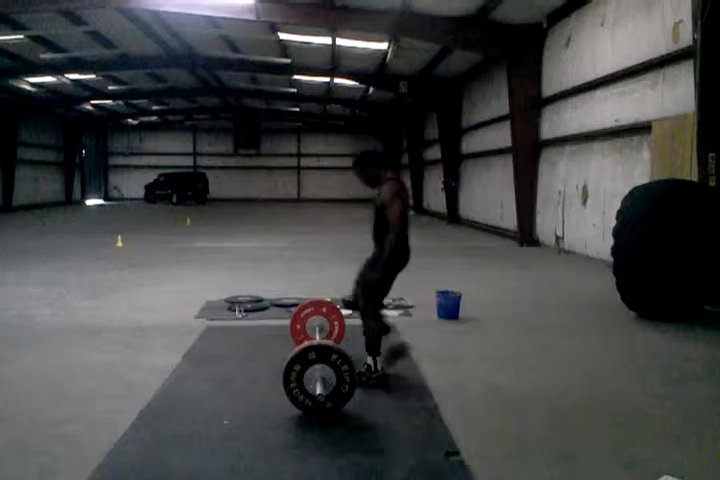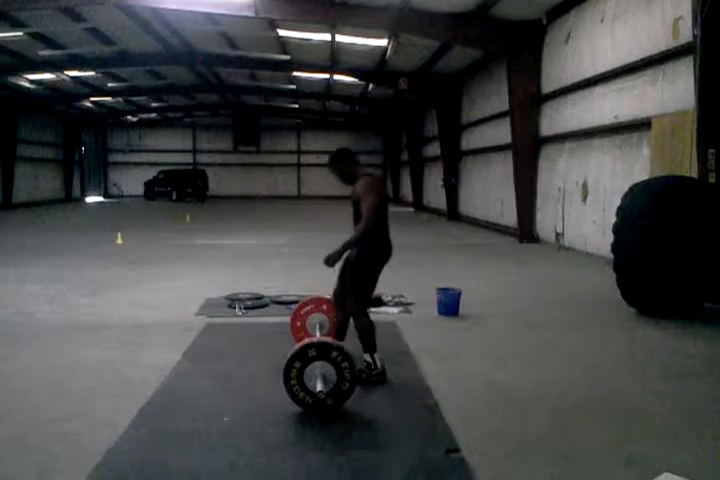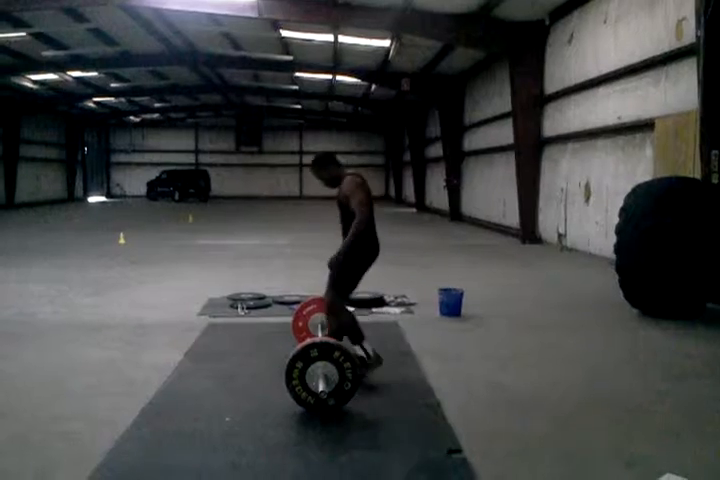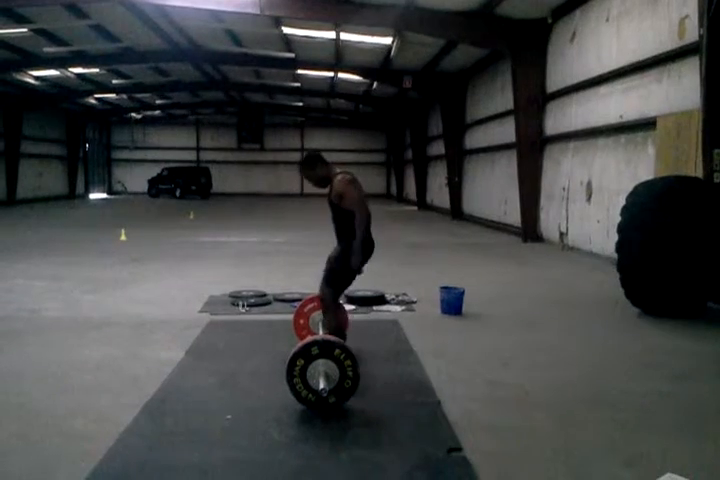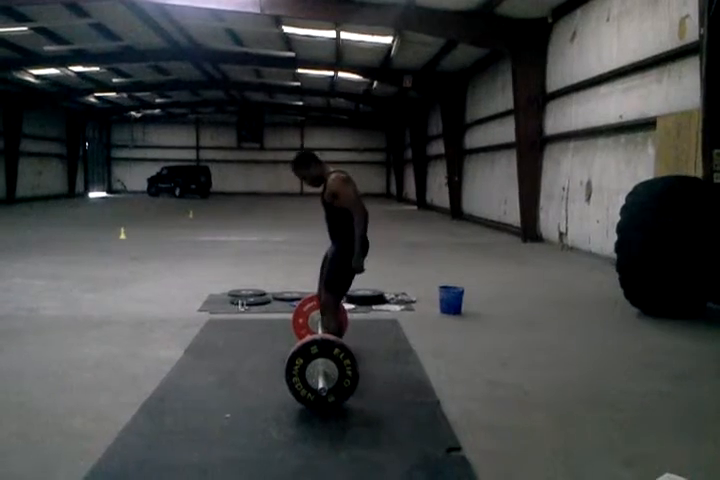
dt=0.2s
person 1, frame 1
left shoulder: (391, 189)
right shoulder: (385, 187)
left elbow: (396, 231)
left wrist: (380, 268)
right wrist: (377, 260)
left hip: (390, 255)
right hip: (385, 252)
left knee: (367, 307)
right knee: (356, 300)
left ankle: (374, 369)
right ankle: (393, 345)
person 1, frame 2
left shoulder: (366, 184)
right shoulder: (365, 182)
left elbow: (367, 223)
left wrist: (340, 251)
left hip: (372, 250)
right hip: (365, 248)
left knee: (356, 307)
right knee: (339, 297)
left ankle: (374, 367)
person 1, frame 3
left shoulder: (351, 183)
right shoulder: (347, 184)
left elbow: (362, 219)
left wrist: (341, 252)
right wrist: (343, 251)
left hip: (360, 248)
right hip: (354, 248)
left knee: (334, 302)
right knee: (332, 300)
left ankle: (367, 355)
person 1, frame 4
left shoulder: (343, 182)
right shoulder: (336, 183)
left elbow: (363, 214)
left wrist: (357, 254)
right wrist: (340, 248)
left hip: (353, 247)
right hip: (345, 244)
left knee: (327, 298)
right knee: (328, 296)
person 1, frame 5
left shoulder: (337, 181)
right shoulder: (329, 182)
left elbow: (360, 213)
left wrist: (358, 254)
left hip: (348, 247)
right hip: (339, 245)
left knee: (328, 303)
right knee: (324, 300)
